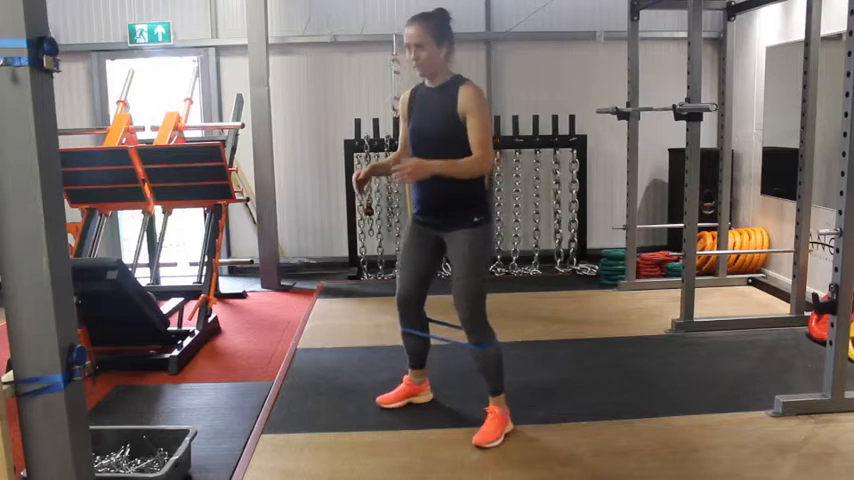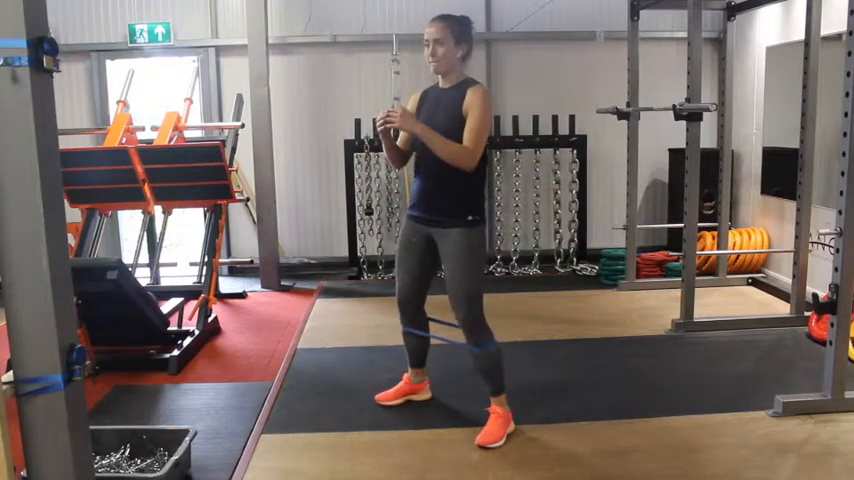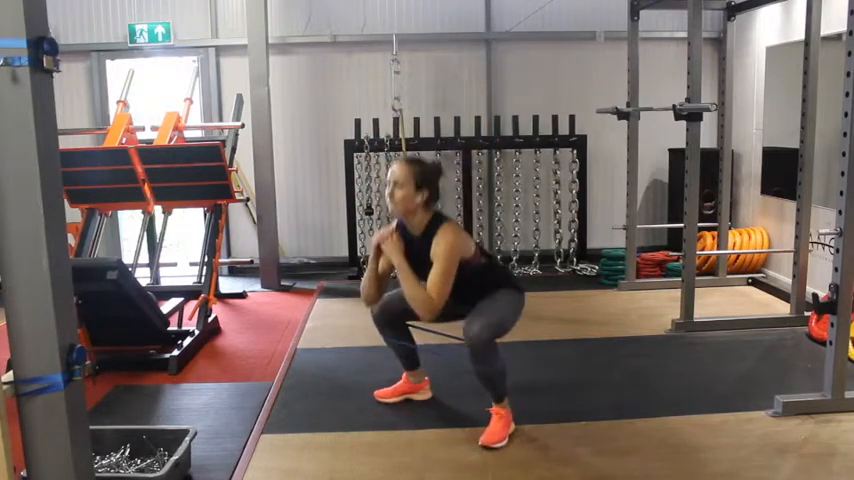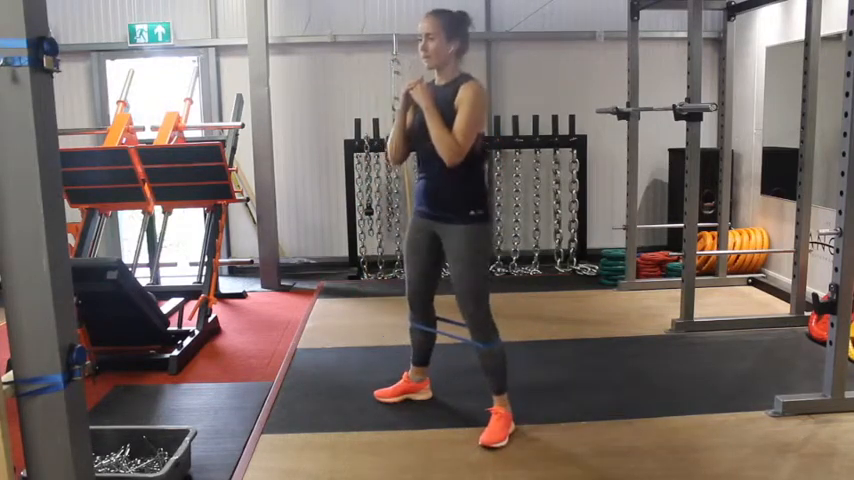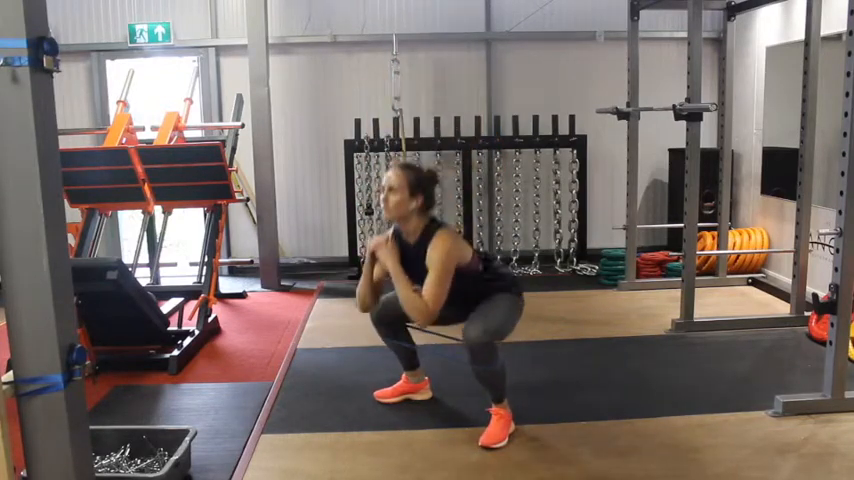
dt=1s
person 1, frame 1
left shoulder: (467, 95)
right shoulder: (410, 99)
left elbow: (484, 161)
left wrist: (430, 166)
right wrist: (375, 168)
left hip: (467, 222)
right hip: (424, 219)
left knee: (470, 313)
right knee: (407, 299)
left ankle: (499, 410)
right ankle: (416, 382)
person 1, frame 2
left shoulder: (476, 95)
right shoulder: (420, 98)
left elbow: (468, 158)
right elbow: (400, 161)
left wrist: (417, 128)
right wrist: (388, 135)
left hip: (460, 222)
right hip: (418, 218)
left knee: (468, 315)
right knee: (407, 300)
left ankle: (500, 409)
right ankle: (416, 380)
person 1, frame 3
left shoulder: (446, 237)
right shoulder: (398, 230)
left elbow: (428, 310)
right elbow: (369, 299)
left wrist: (396, 256)
right wrist: (375, 254)
left hip: (500, 294)
right hip: (457, 297)
left knee: (476, 334)
right knee: (383, 313)
left ankle: (502, 411)
right ankle: (416, 380)
person 1, frame 4
left shoulder: (470, 91)
right shoulder: (425, 91)
left elbow: (453, 155)
right elbow: (395, 157)
left wrist: (427, 105)
right wrist: (405, 108)
left hip: (465, 218)
right hip: (424, 214)
left knee: (474, 312)
right knee: (417, 299)
left ankle: (502, 410)
right ankle: (417, 380)
person 1, frame 5
left shoulder: (441, 242)
right shoulder: (395, 237)
left elbow: (424, 316)
right elbow: (365, 304)
left wrist: (392, 265)
right wrist: (371, 260)
left hip: (499, 296)
right hip: (456, 300)
left knee: (476, 337)
right knee: (382, 315)
left ankle: (502, 412)
right ankle: (415, 380)
